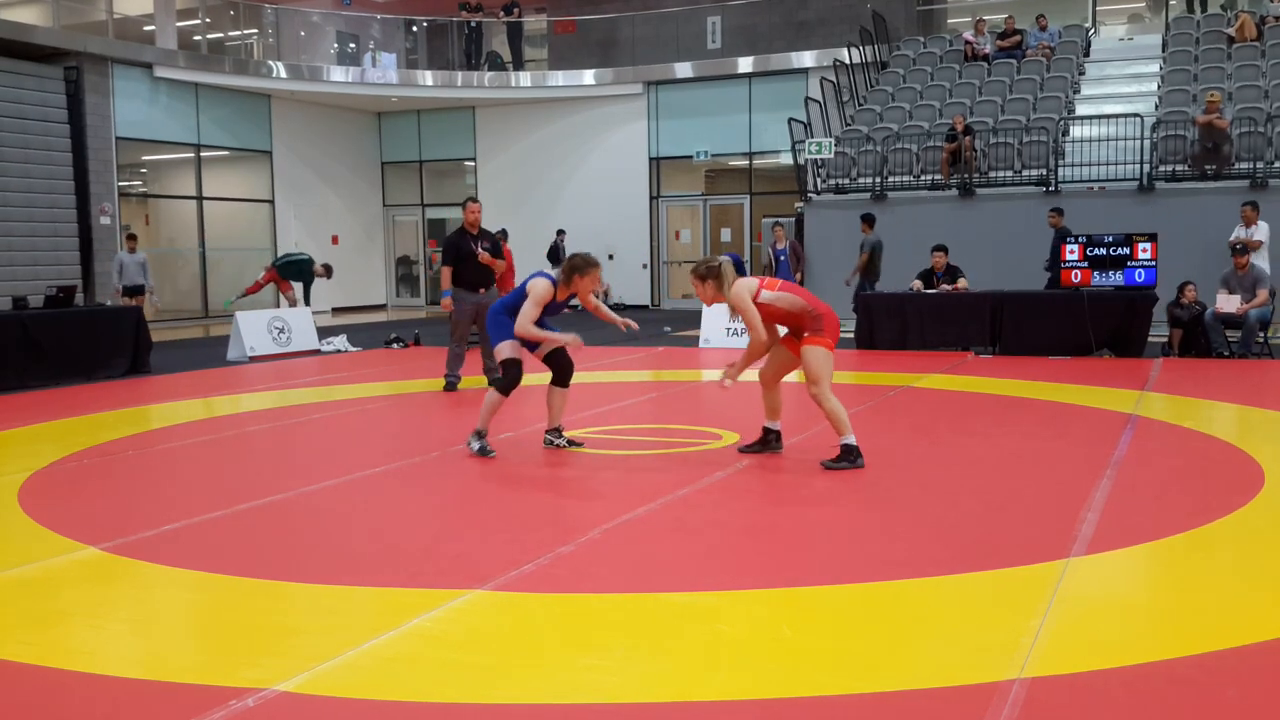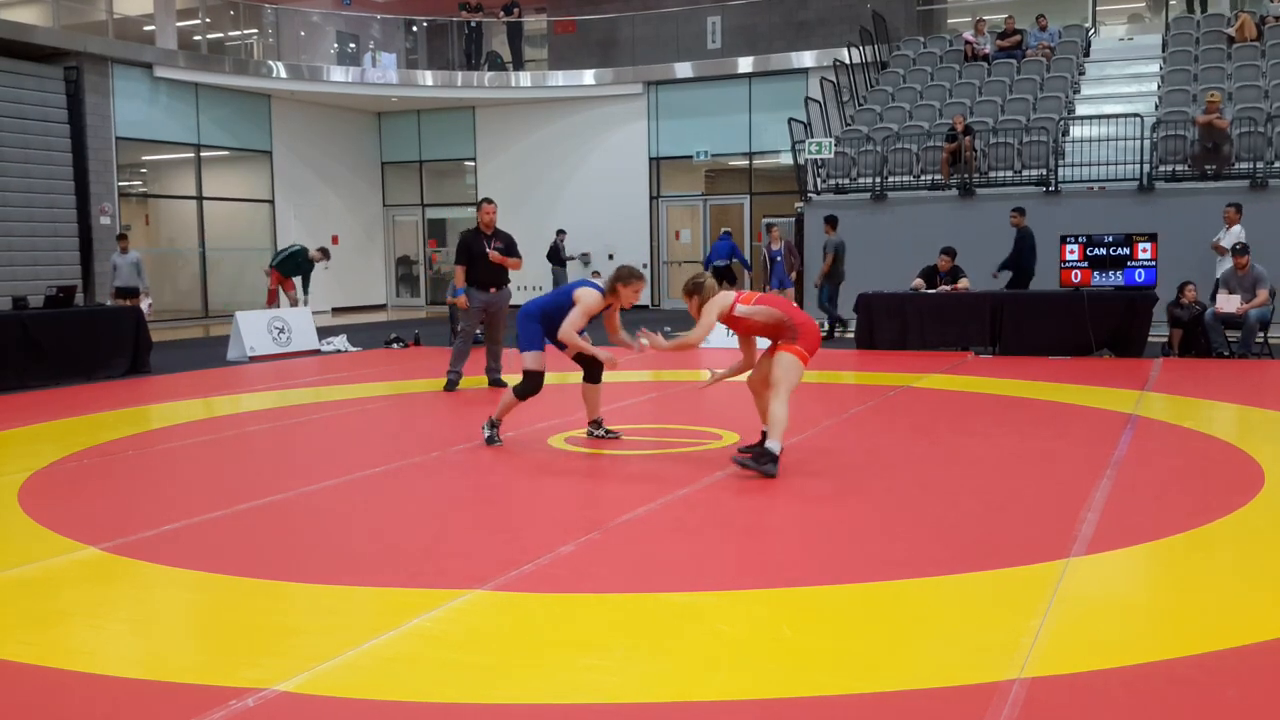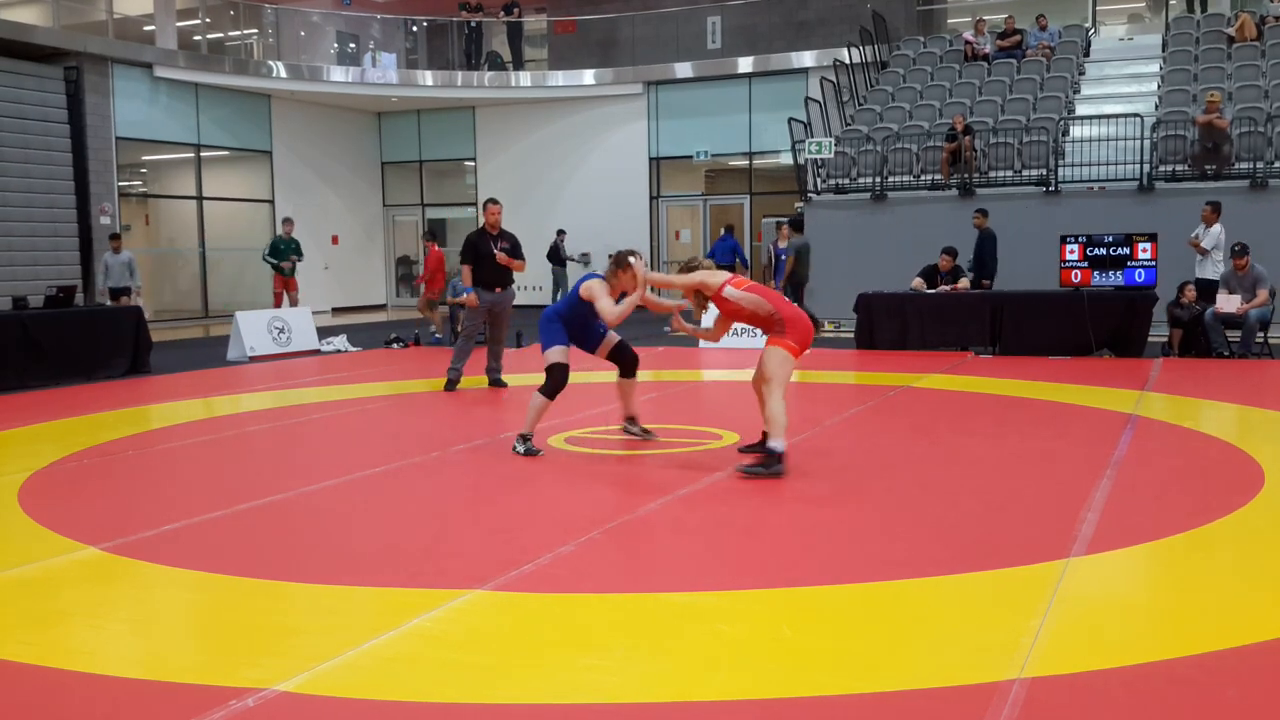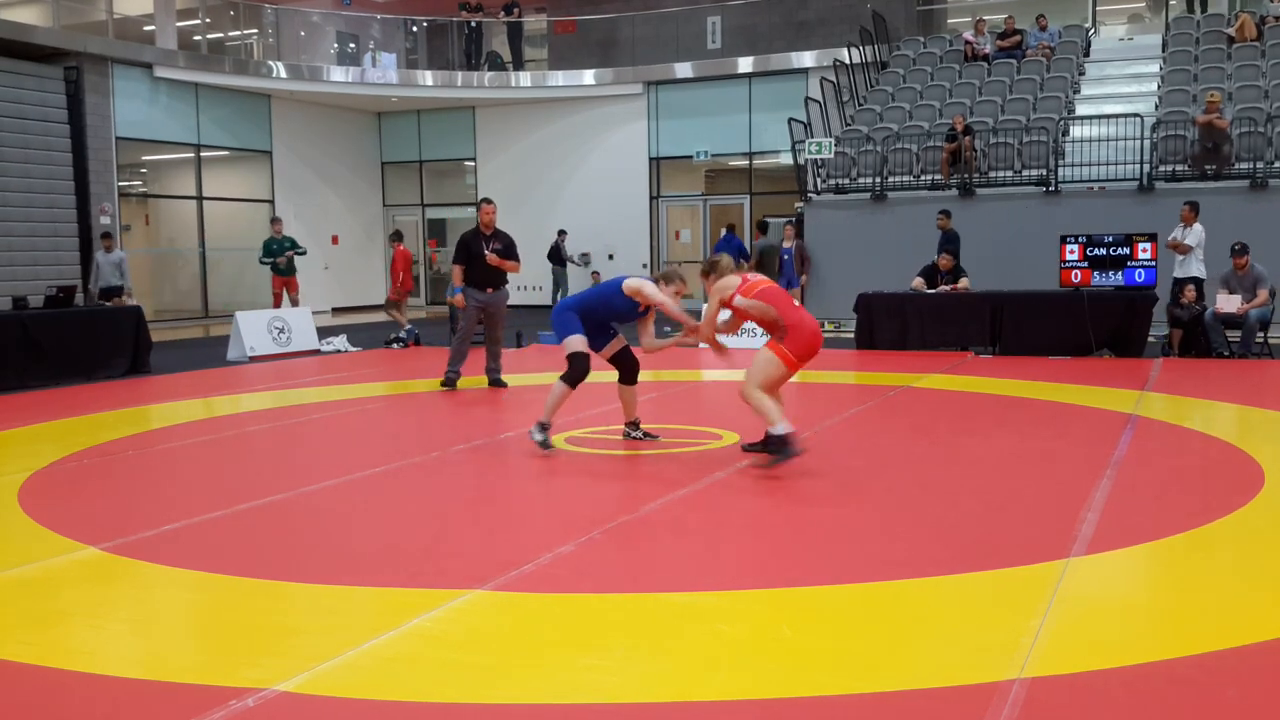
dt=0.5s
person 1, frame 1
left shoulder: (737, 291)
right shoulder: (745, 292)
left elbow: (761, 338)
right elbow: (770, 337)
left wrist: (739, 368)
right wrist: (741, 364)
left hip: (819, 322)
right hip: (805, 326)
left knee: (818, 390)
right knee: (768, 376)
left ankle: (851, 451)
right ankle: (771, 437)
person 1, frame 2
left shoulder: (716, 303)
right shoulder: (731, 309)
left elbow: (693, 340)
right elbow: (749, 360)
left wrist: (664, 346)
right wrist: (721, 375)
left hip: (800, 331)
right hip: (796, 332)
left knee: (777, 395)
right knee: (756, 383)
left ankle: (768, 458)
right ankle: (769, 443)
person 1, frame 3
left shoulder: (708, 278)
right shoulder: (727, 300)
left elbow: (661, 281)
right elbow: (714, 335)
right wrist: (686, 328)
left hip: (788, 326)
right hip: (792, 324)
left knee: (773, 390)
right knee: (760, 384)
left ankle: (774, 459)
right ankle: (772, 440)
person 1, frame 4
left shoulder: (721, 287)
right shoulder: (748, 282)
left elbow: (706, 333)
right elbow: (731, 326)
left wrist: (717, 346)
left hip: (792, 331)
right hip: (809, 332)
left knee: (749, 389)
right knee: (766, 387)
left ankle: (784, 442)
right ankle: (774, 438)
person 2, frame 1
left shoulder: (490, 237)
right shoulder: (454, 239)
left elbow: (503, 266)
right elbow: (446, 268)
left wrist: (490, 261)
right wrist: (446, 294)
left hip: (488, 293)
right hip: (464, 295)
left knee: (490, 337)
right knee: (458, 338)
left ankle: (493, 375)
right ankle: (452, 377)
person 2, frame 2
left shoulder: (505, 238)
right shoulder: (468, 238)
left elbow: (518, 264)
right elbow: (460, 268)
left wrist: (502, 259)
right wrist: (459, 292)
left hip: (500, 293)
right hip: (475, 293)
left knee: (496, 337)
right knee: (465, 334)
left ankle: (494, 375)
right ankle: (453, 376)
person 2, frame 3
left shoulder: (510, 239)
right shoulder: (474, 238)
left elbow: (522, 266)
right elbow: (466, 267)
left wrist: (508, 261)
right wrist: (469, 291)
left hip: (504, 294)
right hip: (481, 293)
left knee: (498, 337)
right knee: (468, 333)
left ankle: (494, 375)
right ankle: (454, 374)
person 2, frame 4
left shoulder: (505, 239)
right shoulder: (467, 238)
left elbow: (516, 267)
right elbow: (458, 267)
left wrist: (499, 262)
right wrist: (457, 291)
left hip: (497, 294)
right hip: (472, 293)
left knee: (495, 337)
right knee: (463, 334)
left ankle: (494, 375)
right ankle: (452, 374)
person 3, frame 1
left shoulder: (574, 285)
right shoulder: (545, 286)
left elbow: (594, 305)
right elbow: (520, 328)
left wrist: (617, 319)
right wrist: (561, 338)
left hip: (532, 319)
right hip: (503, 318)
left knee: (564, 368)
right knee: (512, 374)
left ankle: (553, 433)
right ankle: (479, 435)
person 3, frame 2
left shoulder: (612, 299)
right shoulder: (594, 297)
left elbow: (615, 334)
right elbow: (565, 334)
left wrist: (635, 345)
right wrist: (597, 352)
left hip: (555, 321)
right hip: (533, 318)
left knee: (594, 366)
right knee: (533, 383)
left ankle: (594, 425)
right ankle: (493, 423)
person 3, frame 3
left shoulder: (630, 286)
right shoulder: (597, 286)
left elbow: (655, 304)
right elbow: (611, 319)
left wrist: (675, 306)
right wrist: (637, 294)
left hip: (583, 324)
right hip: (556, 322)
left knee: (629, 359)
right knee: (557, 378)
left ankle: (630, 421)
right ankle: (523, 439)
person 3, frame 4
left shoulder: (649, 308)
right shoulder: (644, 286)
left elbow: (647, 344)
right elbow: (664, 302)
left wrist: (680, 339)
right wrist: (691, 323)
left hip: (593, 322)
right hip: (568, 312)
left knee: (630, 366)
right knee: (579, 368)
left ankle: (631, 426)
right ankle: (541, 426)
